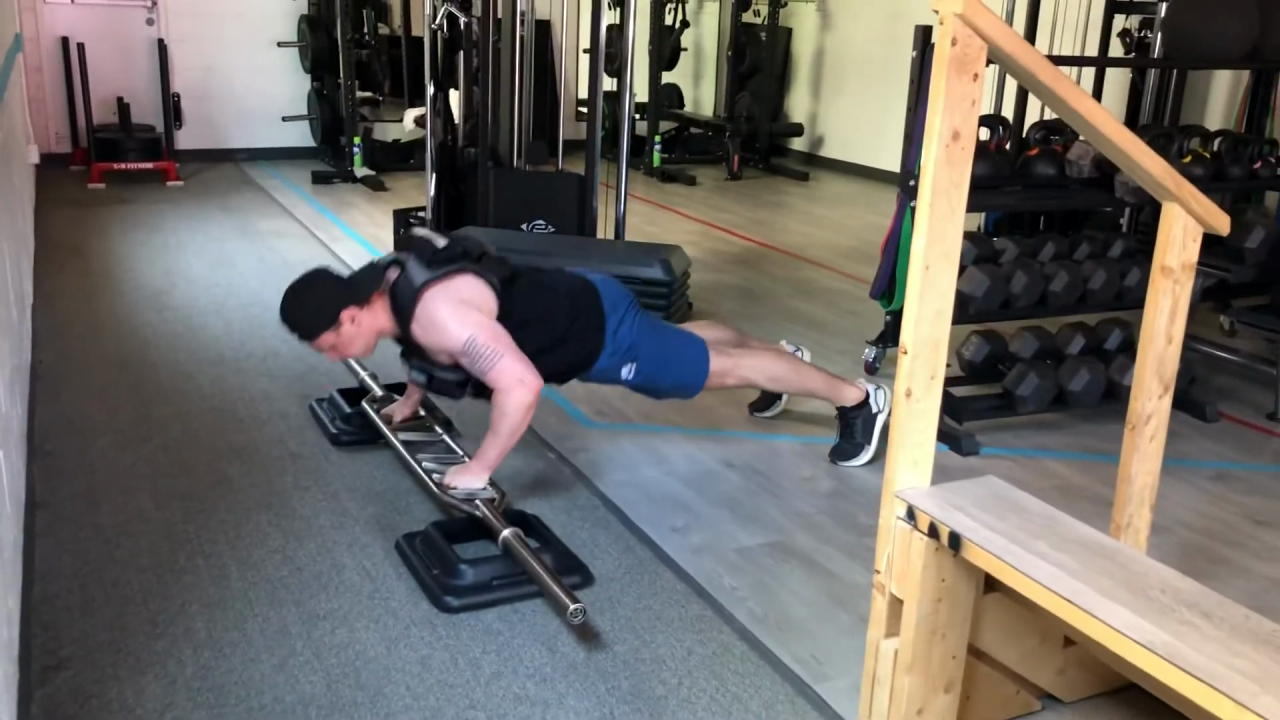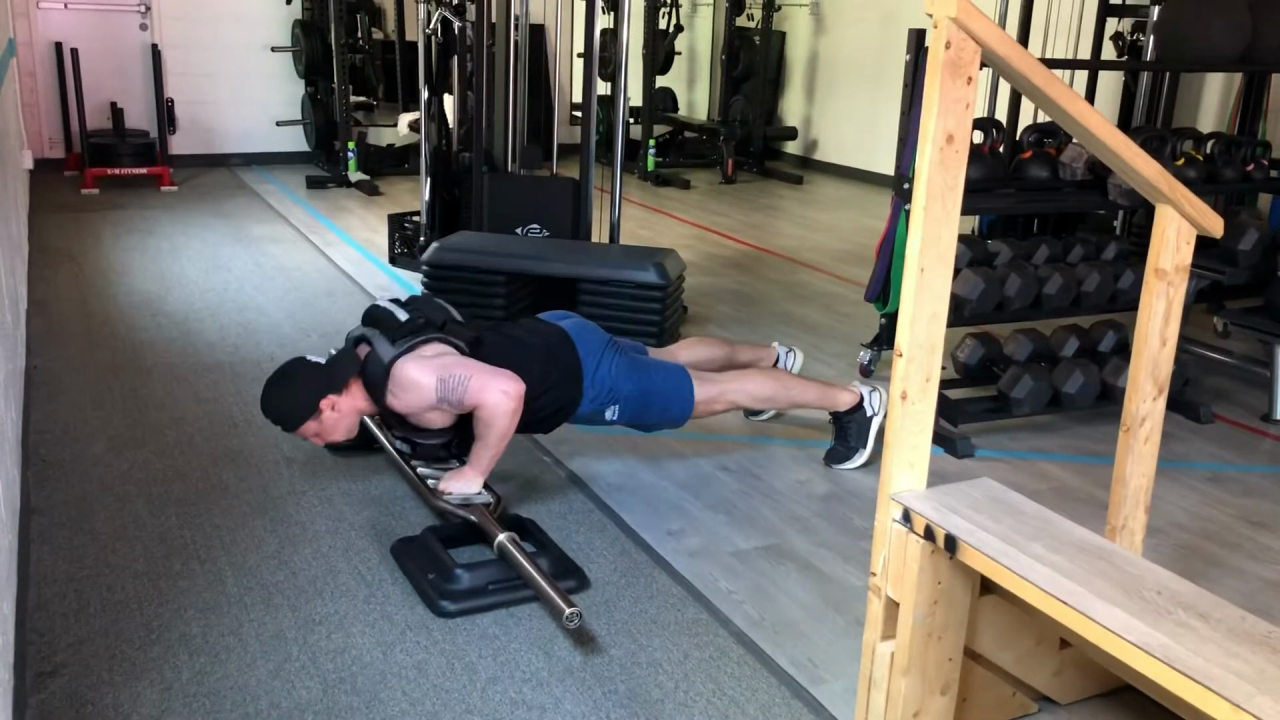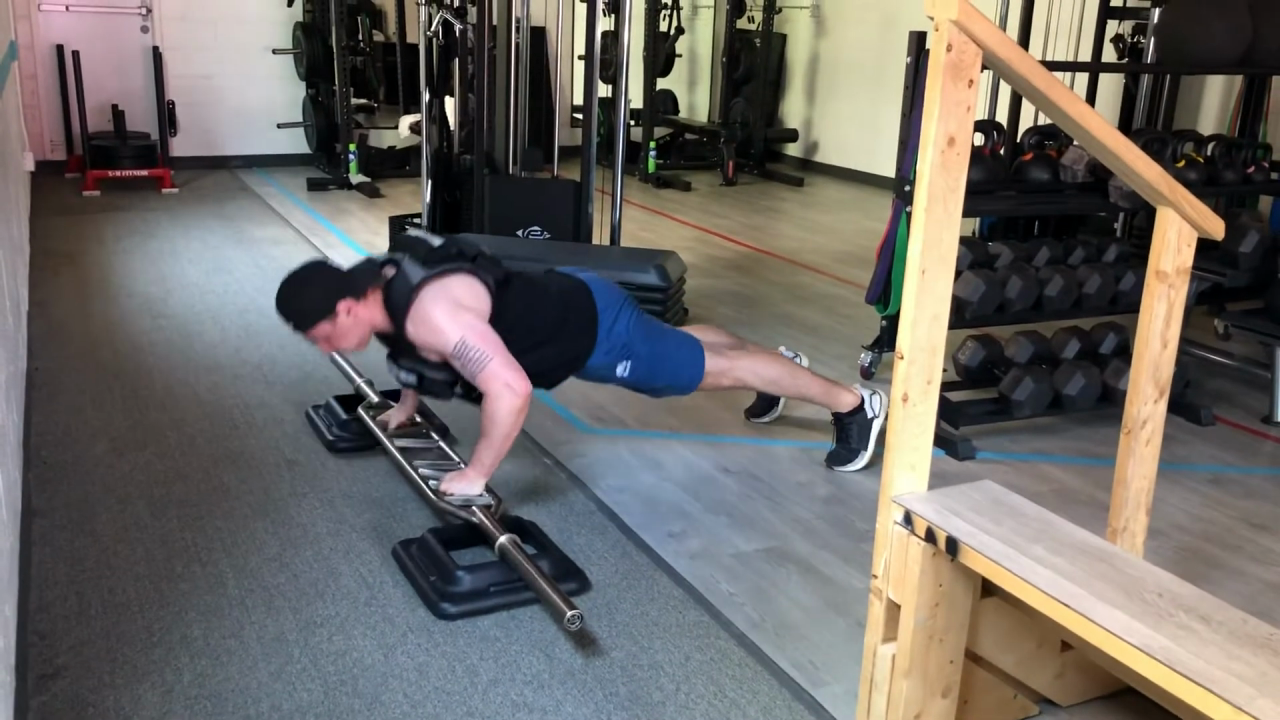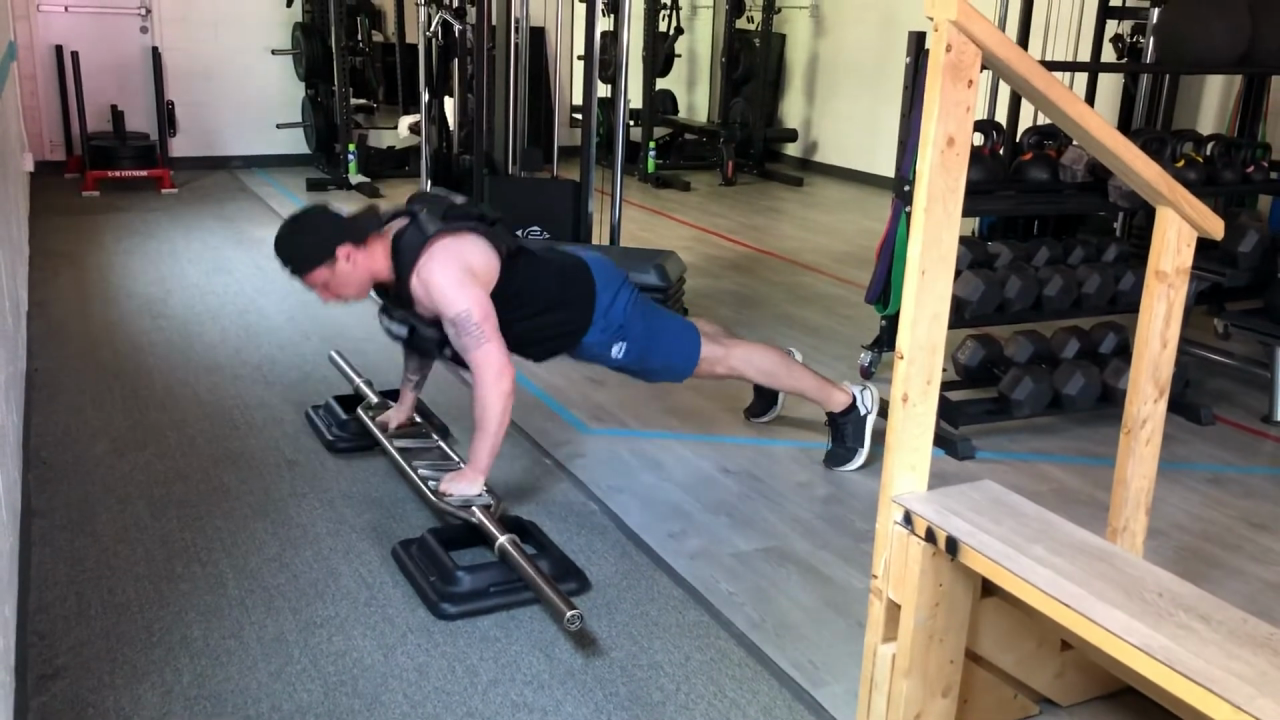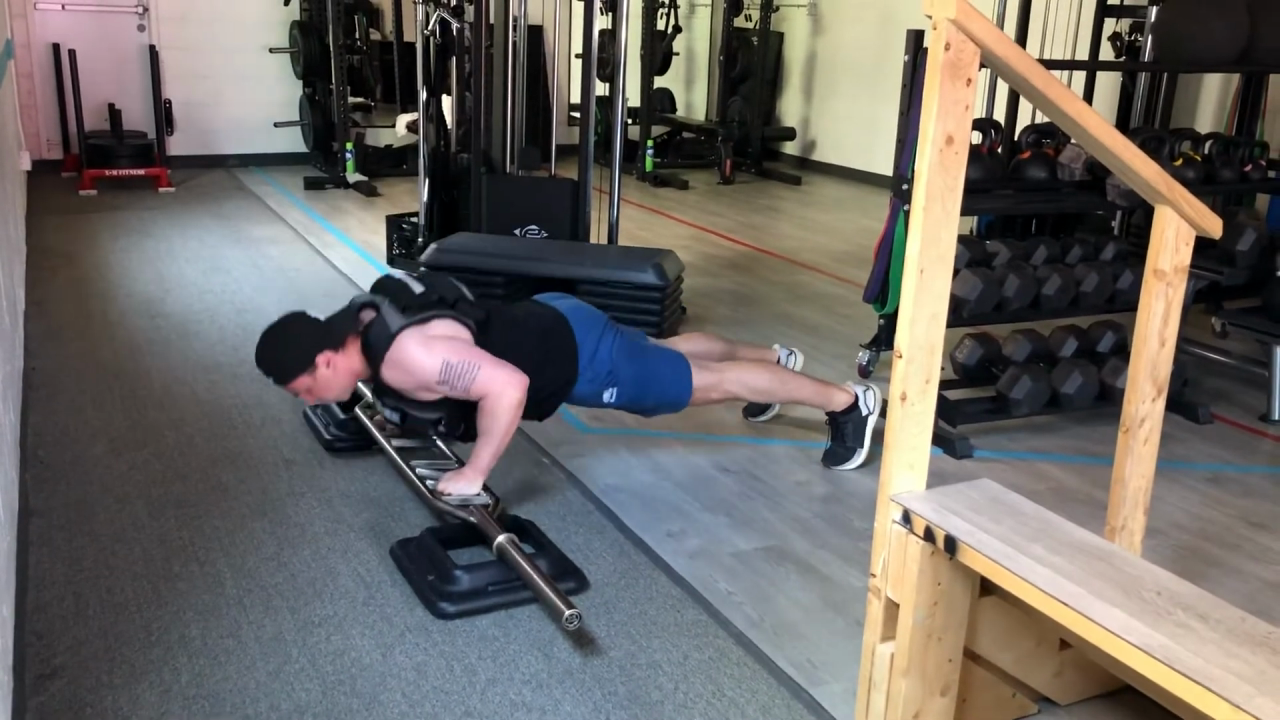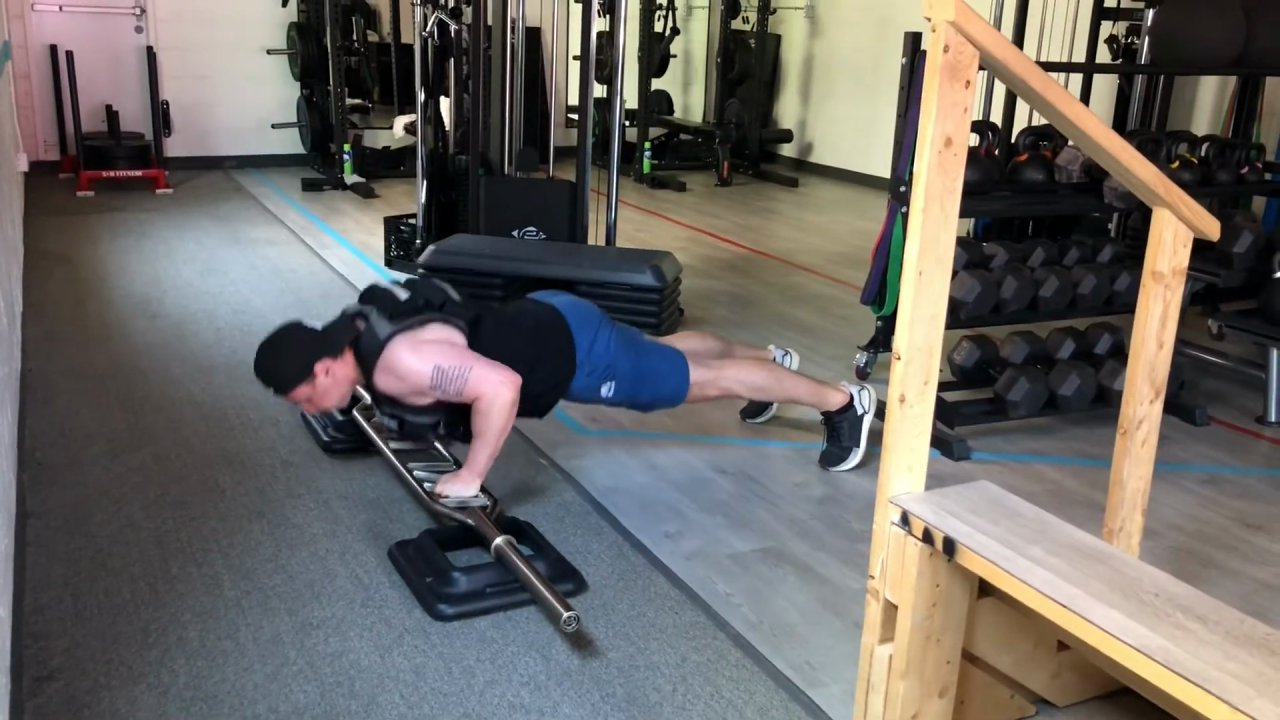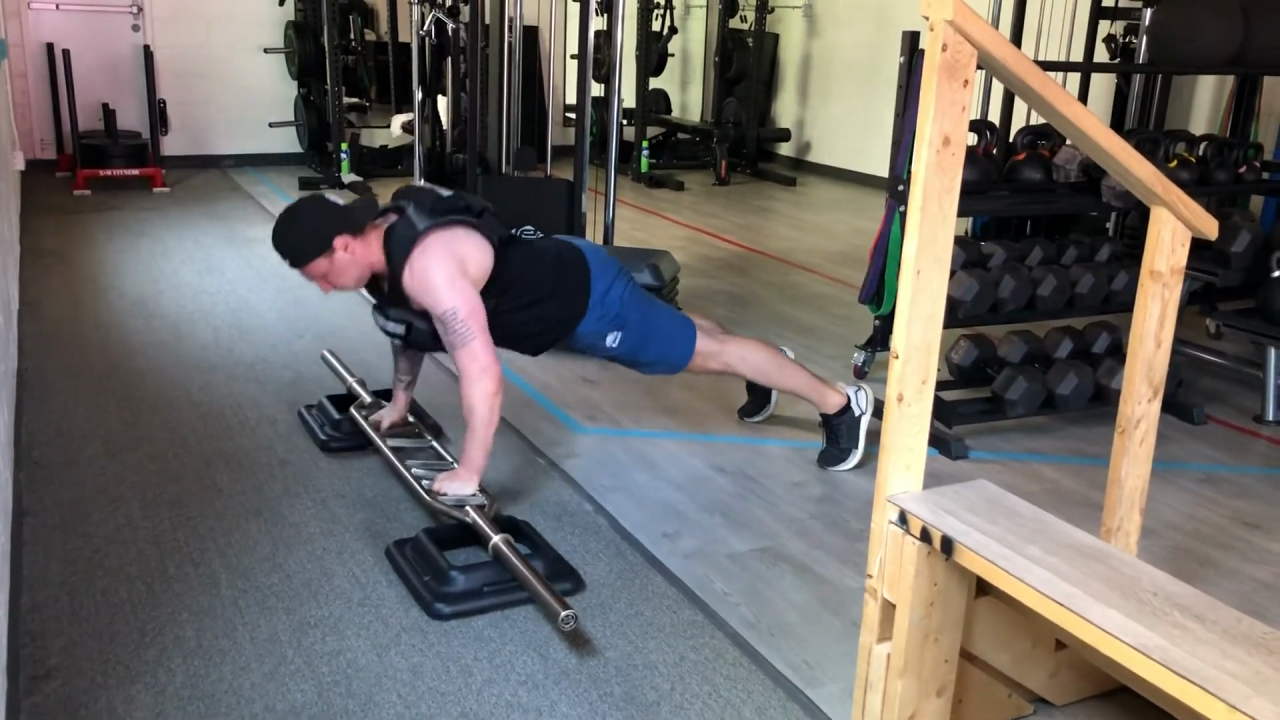
dt=0.4s
person 1, frame 1
left shoulder: (433, 312)
right shoulder: (392, 285)
left elbow: (520, 386)
left wrist: (478, 469)
right wrist: (411, 397)
left hip: (601, 334)
right hip: (575, 305)
left knee: (722, 371)
right knee: (684, 338)
left ankle: (856, 398)
right ankle: (783, 351)
person 1, frame 2
left shoulder: (404, 384)
right shoulder: (366, 356)
left elbow: (504, 390)
right elbow: (428, 326)
left wrist: (474, 474)
left hip: (582, 378)
right hip: (552, 338)
left knee: (708, 394)
right knee: (666, 359)
left ankle: (851, 400)
right ankle: (770, 355)
person 1, frame 3
left shoulder: (426, 314)
right shoulder: (383, 284)
left elbow: (512, 388)
left wrist: (476, 476)
right wrist: (409, 401)
left hip: (595, 329)
right hip: (566, 300)
left knee: (717, 370)
right knee: (685, 342)
left ankle: (852, 402)
right ankle: (779, 354)
person 1, frame 4
left shoulder: (437, 269)
right shoulder: (387, 250)
left elbow: (495, 373)
right elbow: (418, 324)
left wrist: (475, 474)
right wrist: (406, 400)
left hip: (594, 309)
right hip: (564, 299)
left knee: (712, 359)
right knee: (684, 337)
left ankle: (845, 402)
right ankle: (779, 361)
person 1, frame 5
left shoulder: (402, 358)
right shoulder: (363, 323)
left elbow: (509, 387)
left wrist: (473, 475)
left hip: (579, 358)
right hip: (549, 320)
left knee: (706, 384)
right knee: (669, 350)
left ankle: (847, 400)
right ankle: (770, 354)
person 1, frame 6
left shoulder: (395, 365)
right shoulder: (356, 332)
left elbow: (502, 384)
left wrist: (471, 476)
right wrist: (402, 413)
left hip: (574, 352)
right hip: (545, 318)
left knee: (704, 379)
right knee: (665, 349)
left ankle: (843, 400)
right ankle: (768, 356)
person 1, frame 7
left shoulder: (427, 265)
right shoulder: (380, 236)
left elbow: (482, 374)
right elbow: (411, 321)
left wrist: (468, 475)
right wrist: (400, 400)
left hip: (588, 297)
right hip: (558, 281)
left knee: (705, 352)
right knee: (680, 331)
left ankle: (840, 402)
right ankle: (772, 359)
